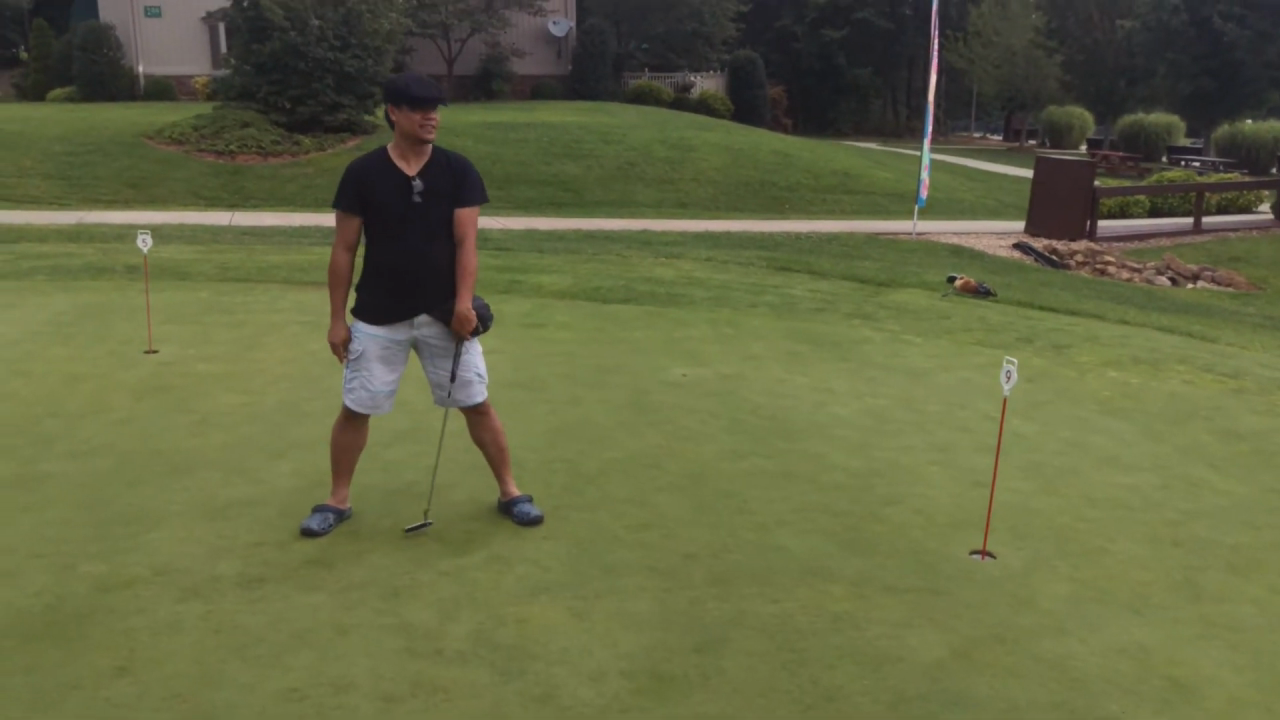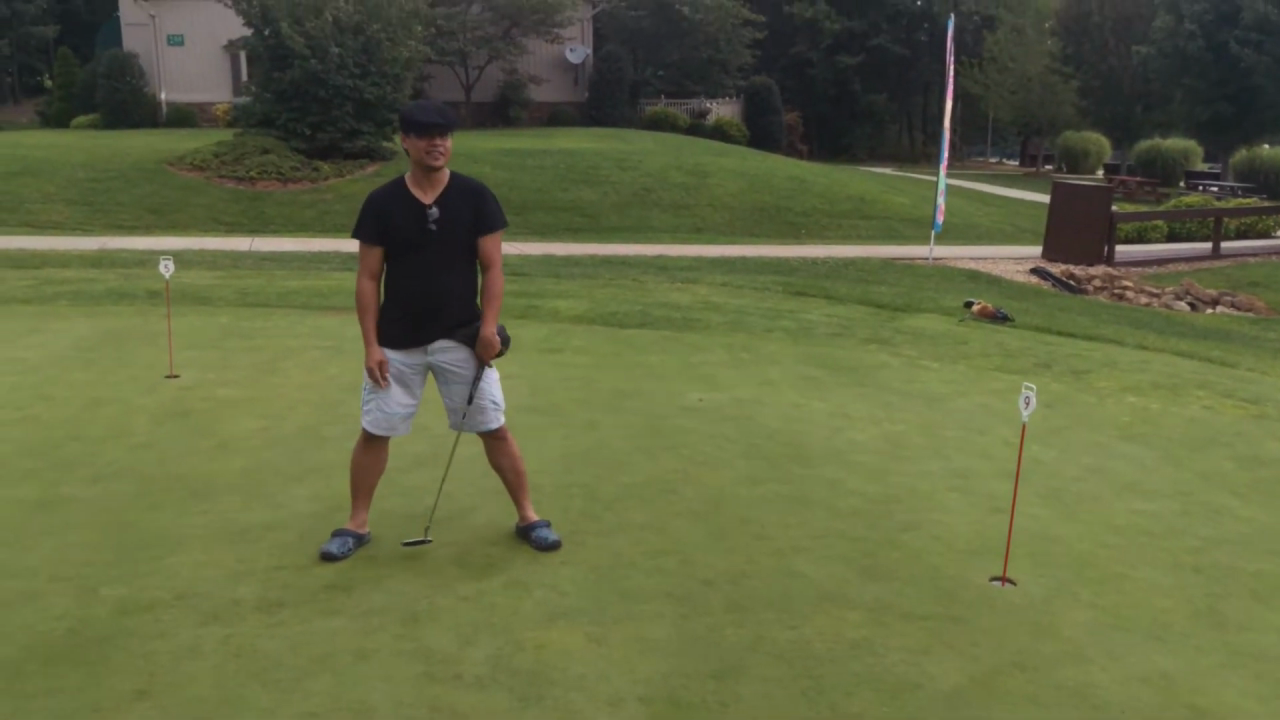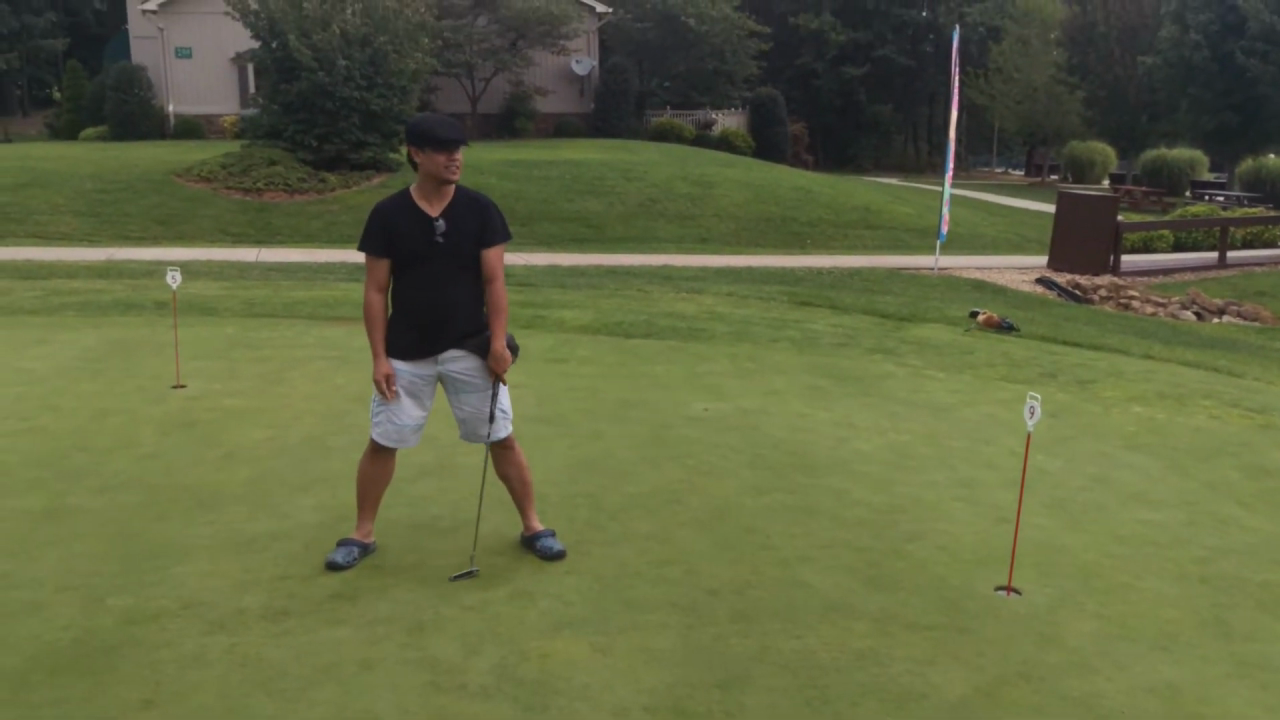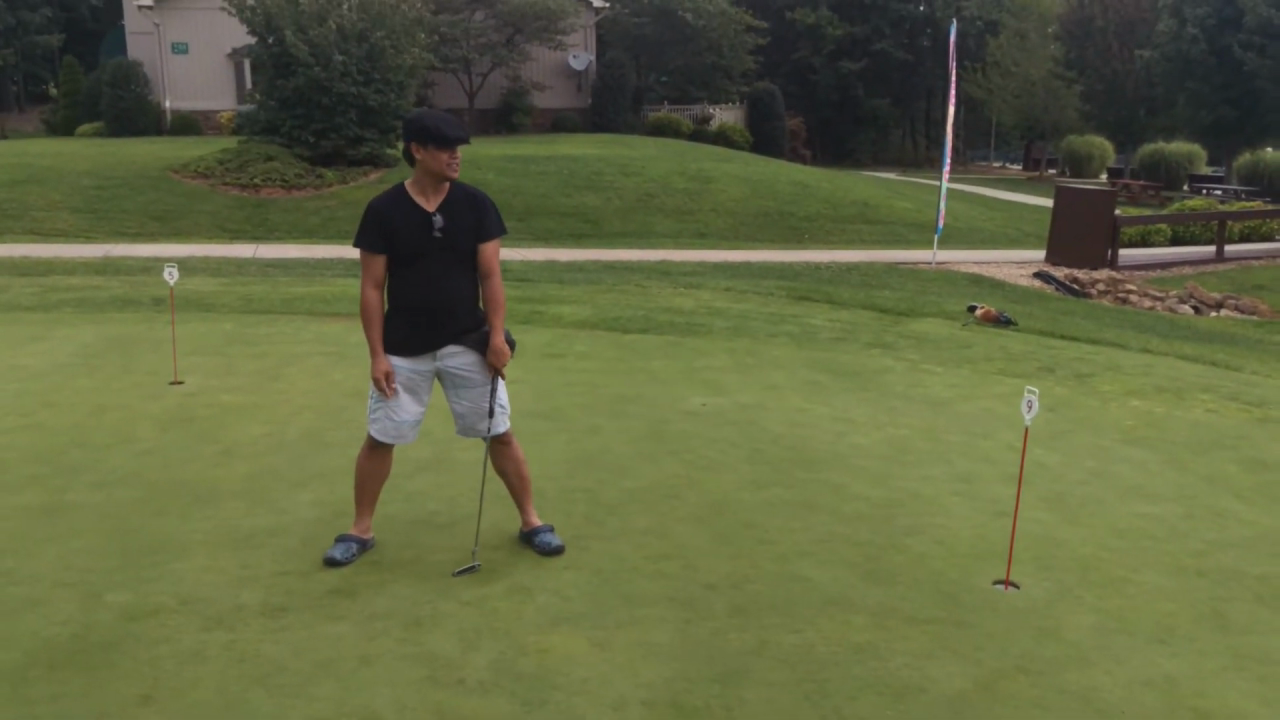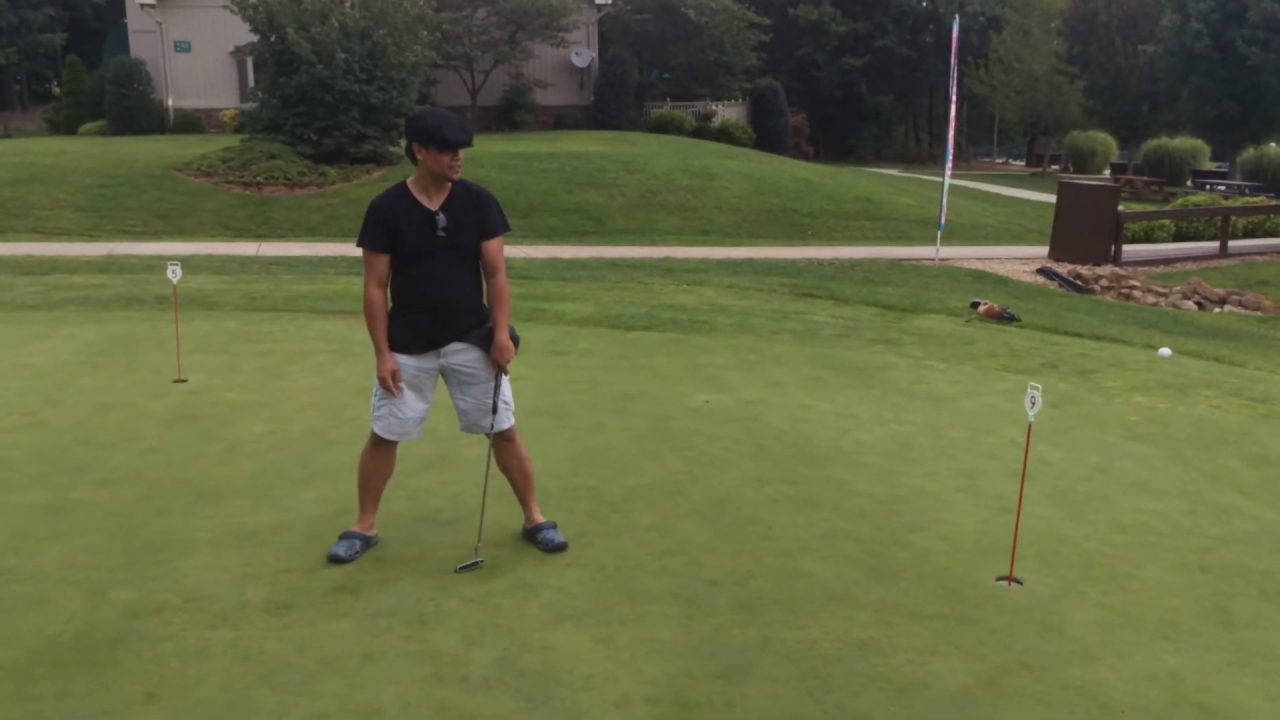
dt=0.4s
person 1, frame 1
left shoulder: (457, 170)
right shoulder: (362, 173)
left elbow: (465, 243)
right elbow: (344, 250)
left wrist: (463, 302)
right wrist: (337, 317)
left hip: (442, 313)
right hip: (376, 319)
left knee: (476, 404)
right knee: (355, 408)
left ankle: (509, 492)
right ankle: (338, 500)
person 1, frame 2
left shoulder: (476, 196)
right shoulder: (381, 203)
left elbow: (491, 268)
right elbow: (369, 279)
left wrist: (489, 328)
right wrist: (371, 344)
left hip: (461, 338)
right hip: (397, 343)
left knee: (494, 429)
right knee: (374, 431)
left ankle: (527, 517)
right ankle: (356, 525)
person 1, frame 3
left shoulder: (481, 209)
right shoulder: (387, 214)
left elbow: (494, 281)
right elbow: (376, 291)
left wrist: (498, 342)
right wrist: (379, 356)
left hip: (469, 348)
right hip: (406, 354)
left knee: (502, 437)
right knee: (383, 442)
left ankle: (532, 526)
right ankle: (362, 534)
person 1, frame 4
left shoulder: (476, 204)
right shoulder: (383, 210)
left elbow: (490, 276)
right elbow: (372, 288)
left wrist: (497, 336)
right wrist: (377, 354)
left hip: (467, 344)
right hip: (403, 350)
left knee: (500, 433)
right knee: (380, 439)
left ankle: (531, 522)
right ankle: (360, 530)
person 1, frame 5
left shoulder: (479, 202)
right shoulder: (386, 209)
left elbow: (495, 273)
right elbow: (375, 287)
left wrist: (502, 332)
right wrist: (383, 353)
left hip: (471, 341)
right hip: (407, 347)
left knee: (504, 431)
right knee: (384, 436)
left ankle: (533, 518)
right ankle: (364, 527)
